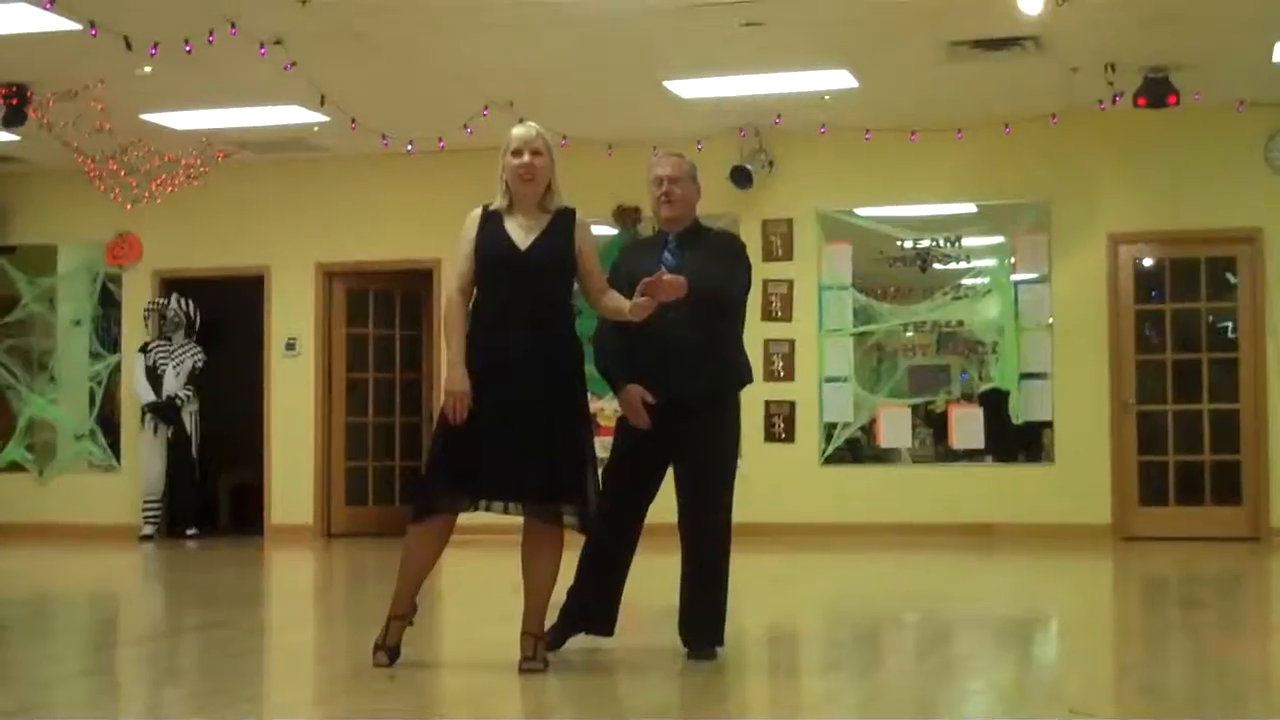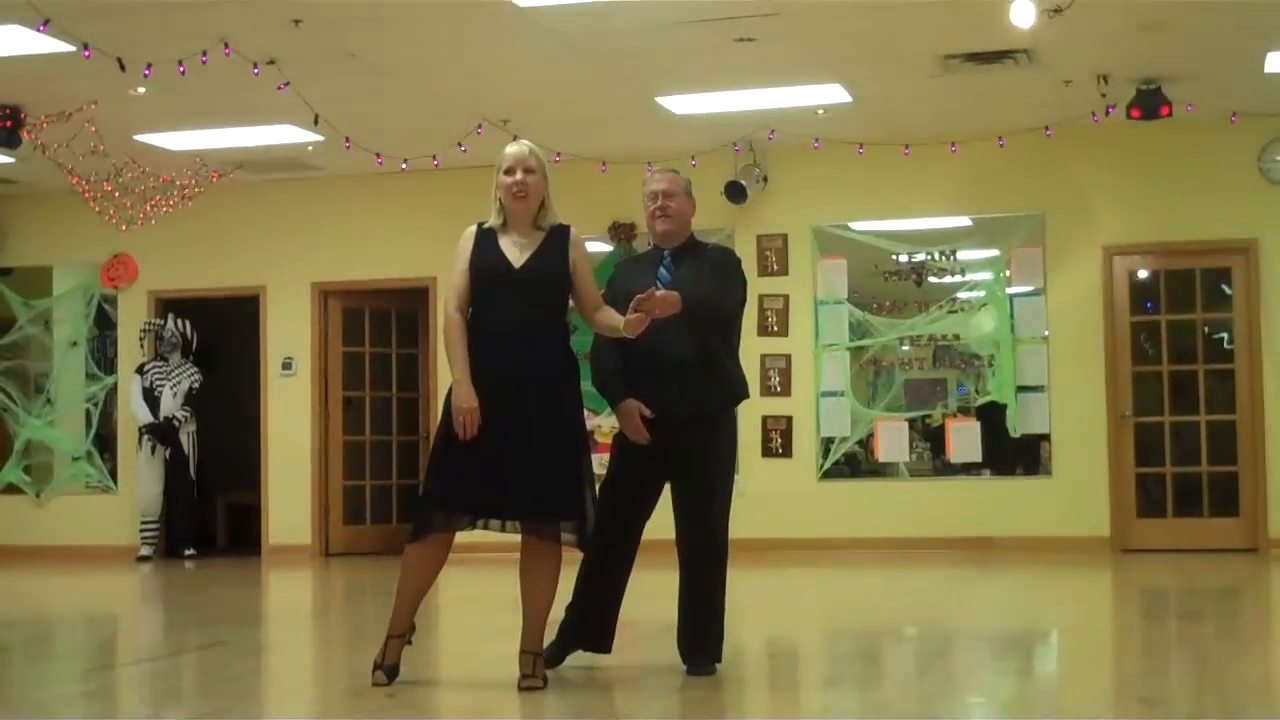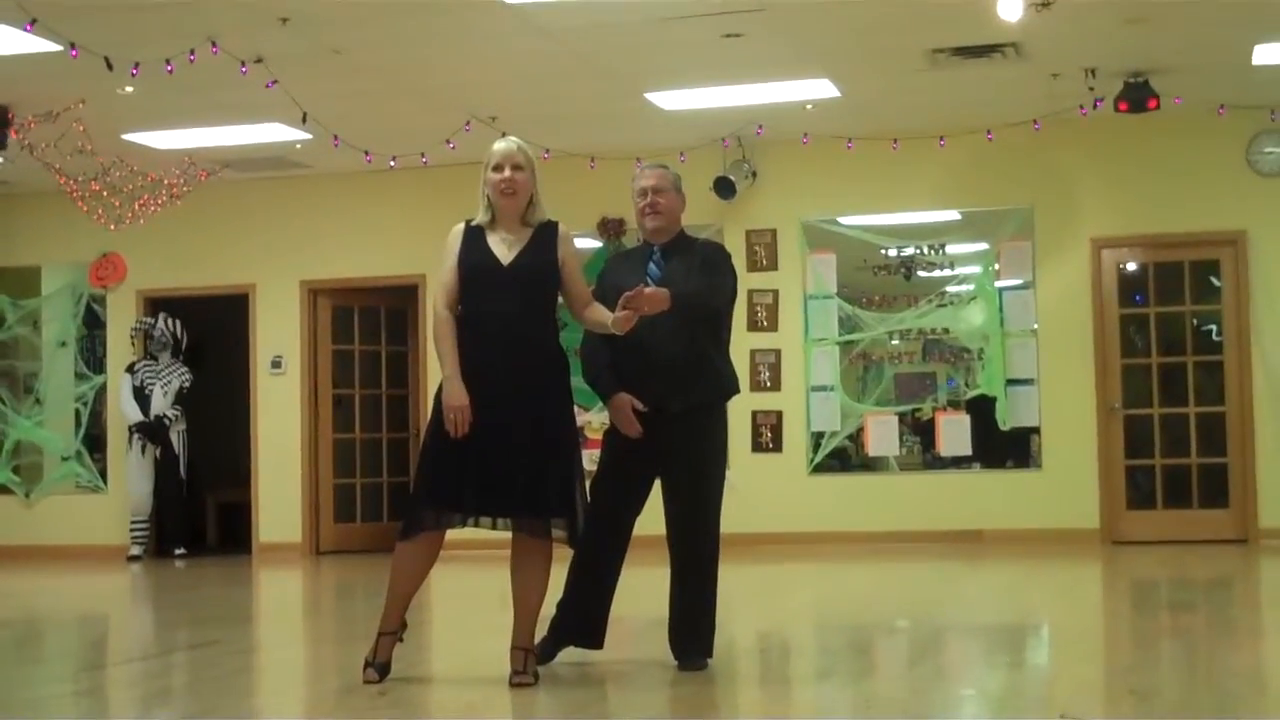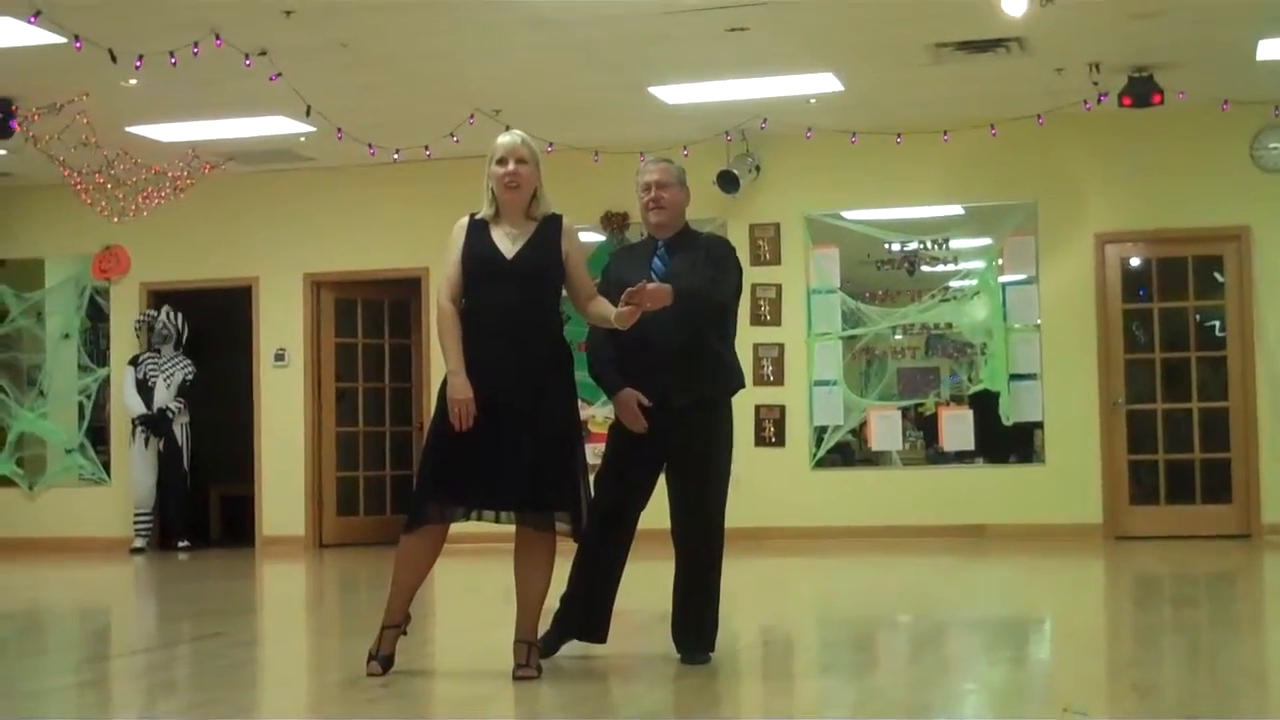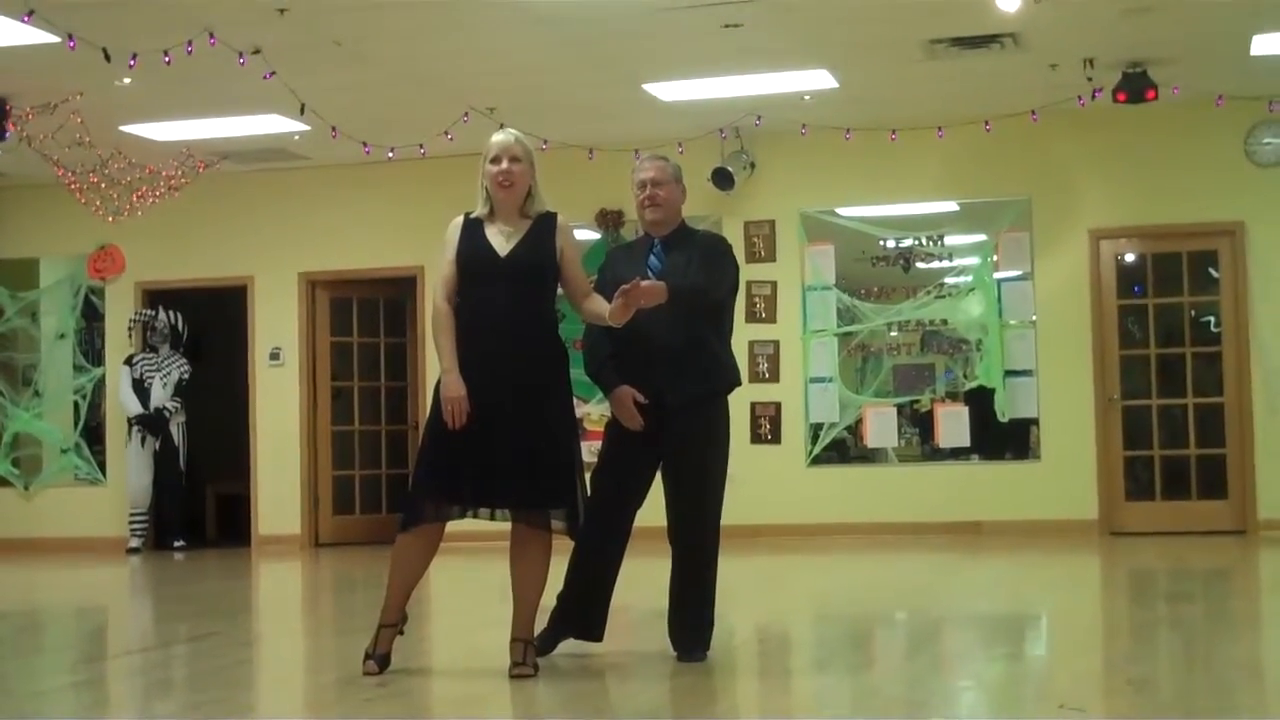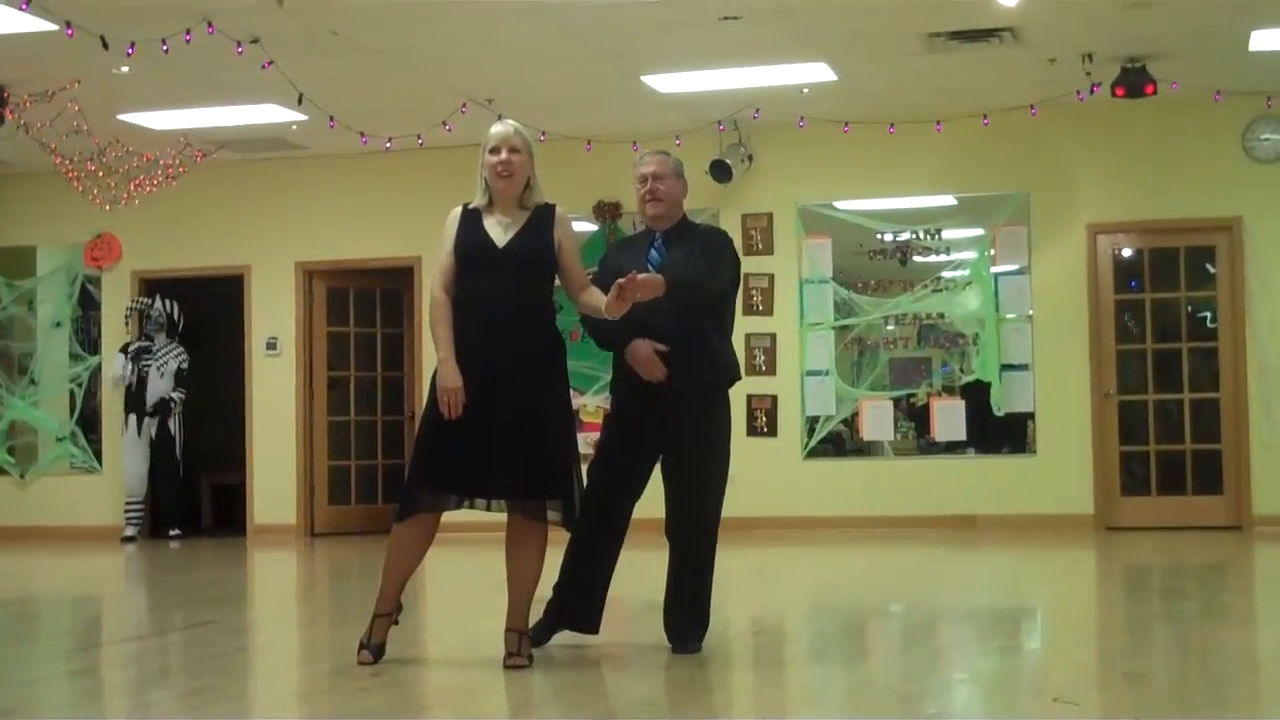
dt=0.7s
person 1, frame 1
left shoulder: (572, 225)
right shoulder: (480, 220)
left elbow: (598, 295)
right elbow: (458, 295)
left wrist: (632, 309)
right wrist: (456, 368)
left hip: (552, 374)
right hip: (486, 369)
left knee: (546, 504)
right knee: (442, 494)
left ankle: (533, 634)
right ankle: (398, 615)
person 1, frame 2
left shoulder: (567, 241)
right shoulder: (474, 238)
left elbow: (592, 310)
right elbow: (454, 312)
left wrist: (625, 324)
right wrist: (462, 385)
left hip: (548, 392)
right hip: (481, 389)
left knee: (543, 522)
right knee: (440, 513)
left ankle: (530, 651)
right ankle: (396, 634)
person 1, frame 3
left shoulder: (555, 238)
right shoulder: (463, 236)
left elbow: (582, 306)
right elbow: (443, 310)
left wrist: (616, 320)
right wrist: (452, 383)
left hip: (538, 389)
right hip: (471, 387)
left knee: (534, 518)
right knee: (432, 510)
left ankle: (523, 647)
right ankle: (388, 631)
person 1, frame 4
left shoulder: (559, 231)
right shoulder: (467, 229)
left elbow: (586, 300)
right elbow: (447, 303)
left wrist: (617, 317)
right wrist: (456, 376)
left hip: (542, 384)
right hip: (474, 381)
left knee: (537, 511)
right knee: (434, 504)
left ankle: (525, 641)
right ankle: (391, 625)
person 1, frame 5
left shoulder: (554, 229)
right shoulder: (462, 228)
left elbow: (582, 297)
right elbow: (443, 303)
left wrist: (614, 312)
right wrist: (449, 374)
left hip: (537, 381)
right hip: (470, 379)
left knee: (533, 509)
right knee: (430, 502)
left ankle: (522, 639)
right ankle: (388, 623)
person 1, frame 6
left shoulder: (552, 221)
right shoulder: (460, 219)
left elbow: (579, 290)
right elbow: (441, 293)
left wrist: (611, 304)
right wrist: (446, 365)
left hip: (534, 372)
right hip: (467, 370)
left knee: (530, 499)
right knee: (426, 492)
left ankle: (517, 628)
right ankle: (384, 612)
person 2, frame 1
left shoulder: (725, 248)
right shoulder: (631, 257)
left elbow: (731, 298)
right elbow: (608, 326)
left wrist: (685, 288)
right wrist: (622, 383)
left hip: (710, 404)
right hip: (644, 403)
left knee: (706, 520)
right knee: (615, 512)
left ankle: (701, 632)
right ankle: (579, 615)
person 2, frame 2
left shoulder: (720, 263)
right shoulder: (627, 273)
left elbow: (726, 311)
right elbow: (604, 343)
left wrist: (679, 303)
right wrist: (619, 398)
left hip: (706, 419)
right hip: (641, 418)
left knee: (703, 536)
right knee: (612, 528)
left ankle: (700, 647)
right ankle: (577, 632)
person 2, frame 3
left shoulder: (710, 257)
right shoulder: (616, 268)
left elbow: (715, 306)
right elbow: (593, 338)
left wrist: (667, 299)
right wrist: (610, 392)
left hip: (696, 413)
right hip: (631, 413)
left knee: (694, 531)
right knee: (603, 524)
left ankle: (692, 643)
right ankle: (569, 628)
person 2, frame 4
left shoulder: (715, 252)
right shoulder: (621, 262)
left elbow: (719, 299)
right elbow: (599, 334)
left wrist: (670, 295)
right wrist: (616, 388)
left hip: (701, 407)
right hip: (637, 406)
left knee: (699, 526)
right knee: (608, 517)
left ankle: (695, 637)
right ankle: (573, 621)
person 2, frame 5
left shoulder: (712, 250)
right shoulder: (617, 261)
left elbow: (713, 297)
right elbow: (596, 330)
left wrist: (666, 292)
right wrist: (612, 385)
left hip: (697, 403)
right hip: (632, 404)
left knee: (695, 524)
right knee: (604, 515)
left ankle: (691, 635)
right ankle: (570, 620)
person 2, frame 6
left shoulder: (712, 243)
right shoulder: (619, 253)
left elbow: (710, 287)
right elbow: (593, 313)
left wrist: (662, 285)
right wrist: (628, 344)
left hip: (698, 397)
right hip: (635, 395)
left knee: (693, 517)
right knee: (601, 505)
left ankle: (686, 627)
right ankle: (567, 610)
person 3, frame 1
left shoulder: (195, 352)
right shoulder: (148, 348)
left elbow: (193, 385)
right elbow: (139, 380)
left wrist: (173, 404)
right wrist: (154, 405)
left hip: (184, 416)
right hip: (154, 415)
left knee: (185, 469)
right knee: (153, 469)
left ankle: (188, 523)
right ankle: (150, 522)
person 3, frame 2
left shoulder: (192, 373)
right shoulder: (144, 369)
left elbow: (191, 406)
right elbow: (136, 401)
left wrist: (171, 425)
right wrist: (151, 426)
left hip: (181, 436)
right hip: (151, 436)
left knee: (182, 489)
right knee: (150, 489)
left ankle: (185, 543)
right ankle: (147, 543)
person 3, frame 3
left shoulder: (182, 372)
right shoulder: (134, 369)
left elbow: (181, 405)
right elbow: (125, 400)
left wrist: (161, 424)
right wrist: (141, 424)
left hip: (171, 436)
right hip: (141, 435)
left knee: (172, 488)
right knee: (140, 489)
left ankle: (175, 542)
right ankle: (137, 542)
person 3, frame 4
left shoulder: (185, 365)
right shoulder: (137, 362)
left elbow: (184, 397)
right elbow: (129, 393)
left wrist: (165, 416)
right wrist: (144, 416)
left hip: (174, 428)
right hip: (144, 428)
left knee: (176, 482)
right knee: (143, 481)
left ankle: (179, 535)
right ankle: (141, 535)
person 3, frame 5
left shoulder: (181, 363)
right shoulder: (133, 361)
left elbow: (179, 396)
right elbow: (125, 392)
left wrist: (161, 416)
right wrist: (141, 416)
left hip: (171, 427)
right hip: (140, 428)
left knee: (172, 482)
right knee: (139, 482)
left ankle: (175, 535)
right ankle: (136, 535)
person 3, frame 6
left shoulder: (178, 352)
right shoulder: (130, 348)
left elbow: (183, 387)
right elbow: (116, 377)
left wrist: (168, 403)
right wrist: (132, 362)
left hip: (167, 418)
right hip: (136, 417)
left knee: (169, 471)
right knee: (135, 471)
left ankle: (172, 524)
right ankle: (132, 524)
